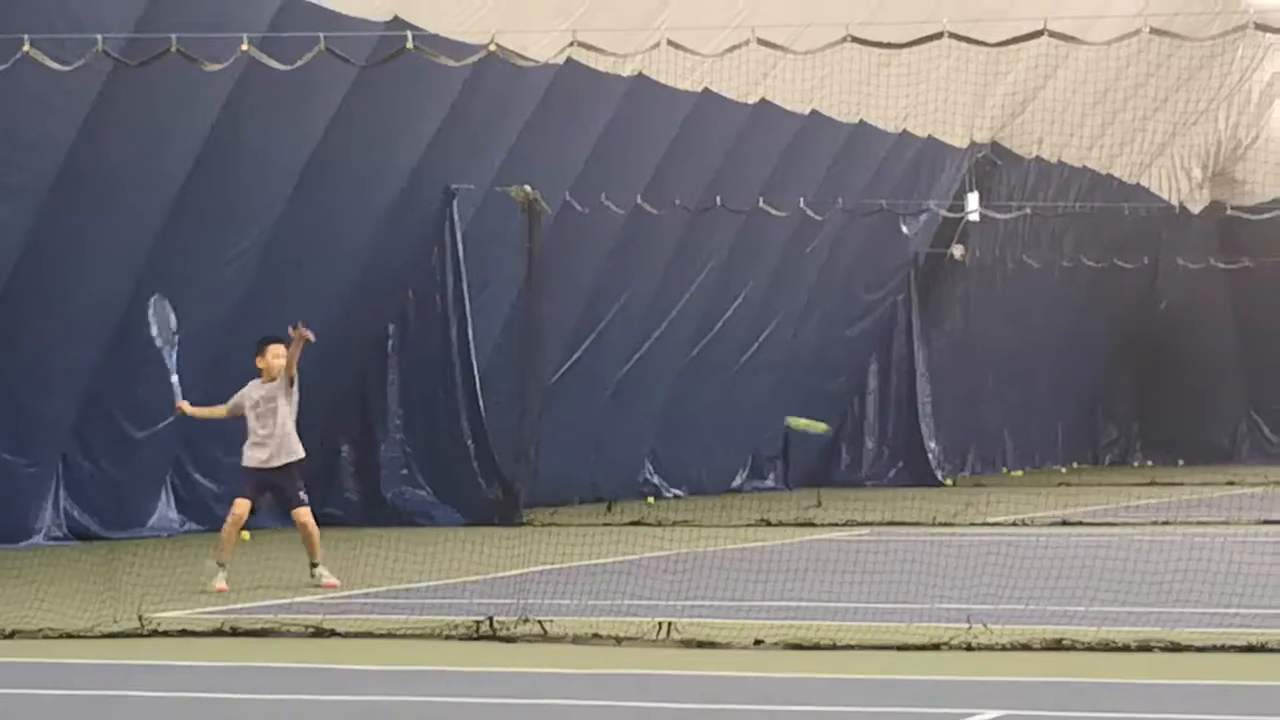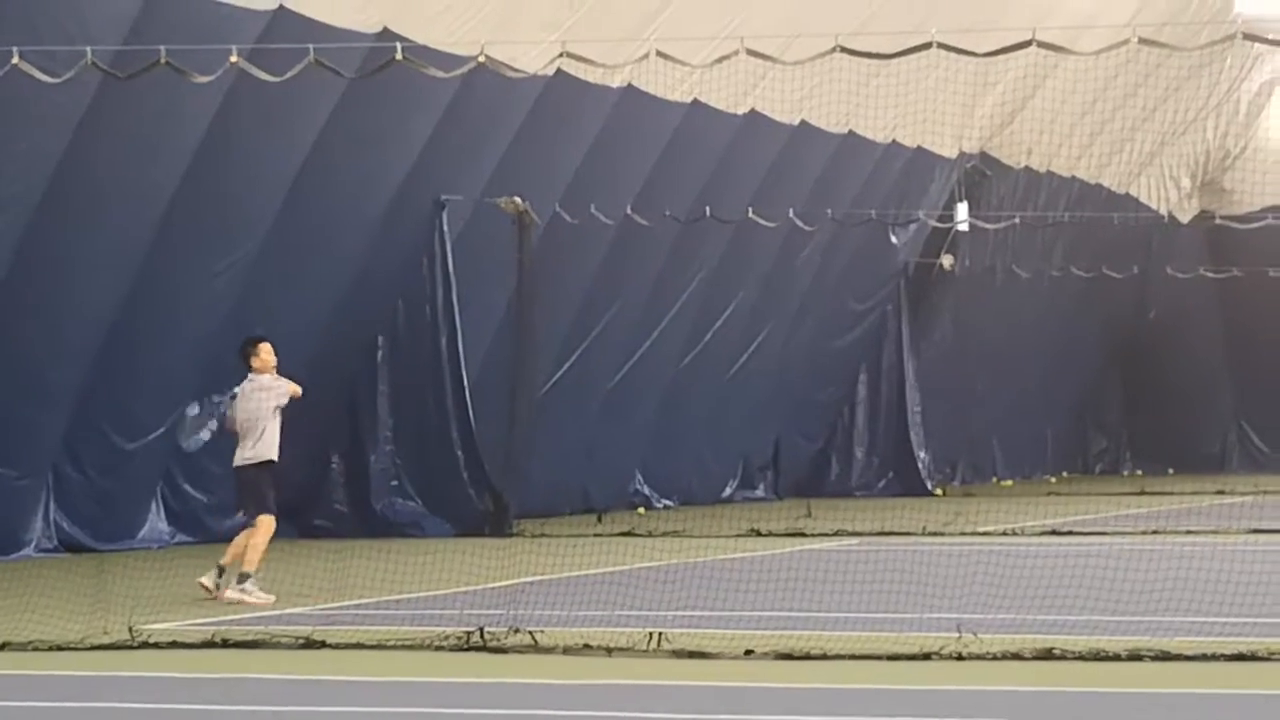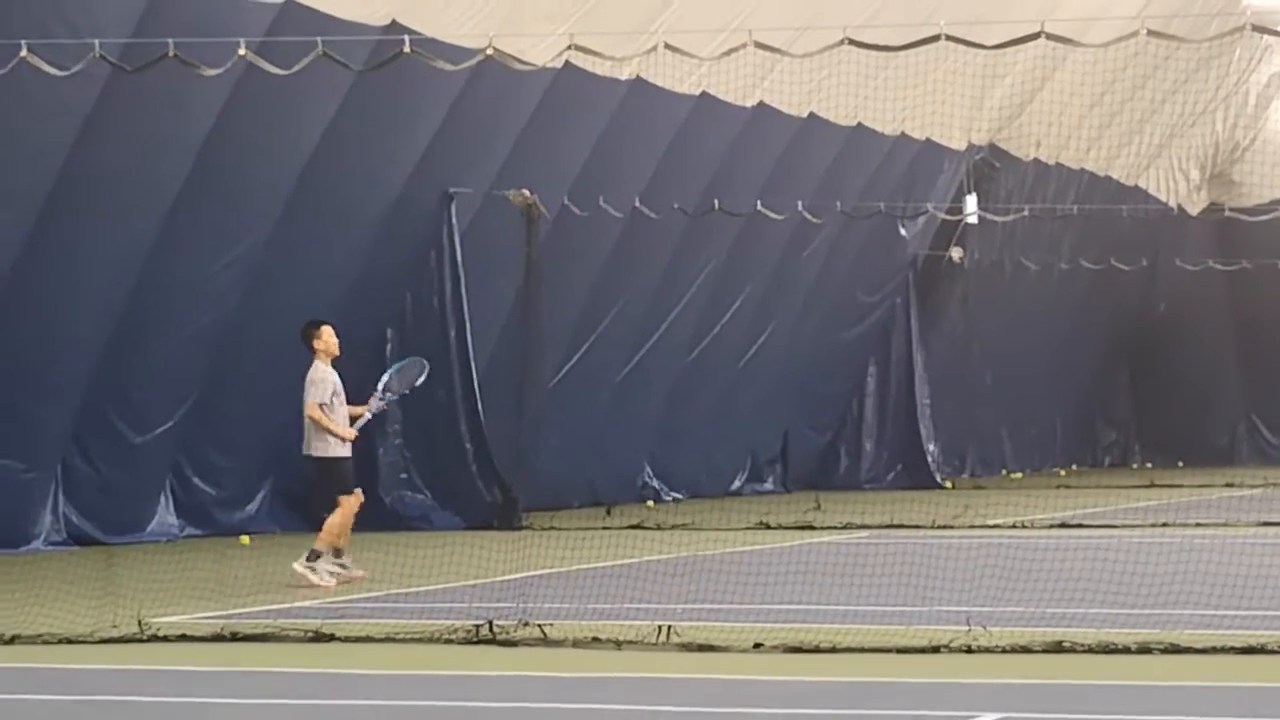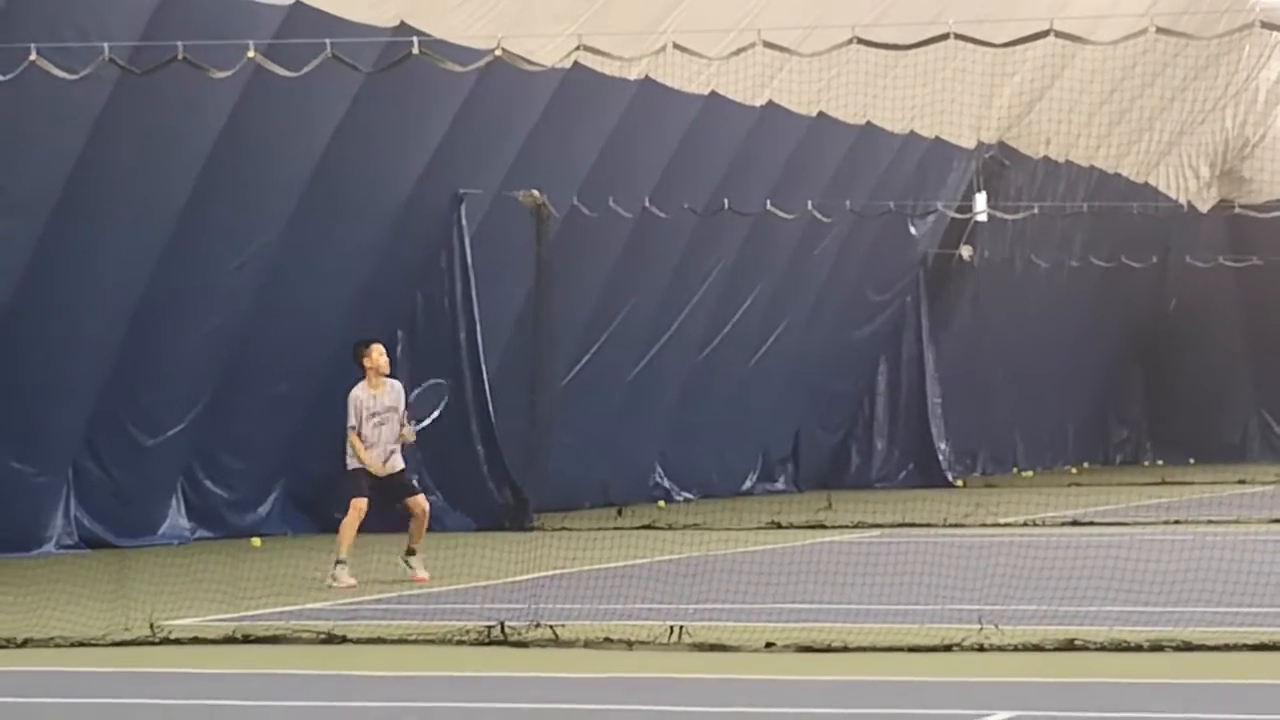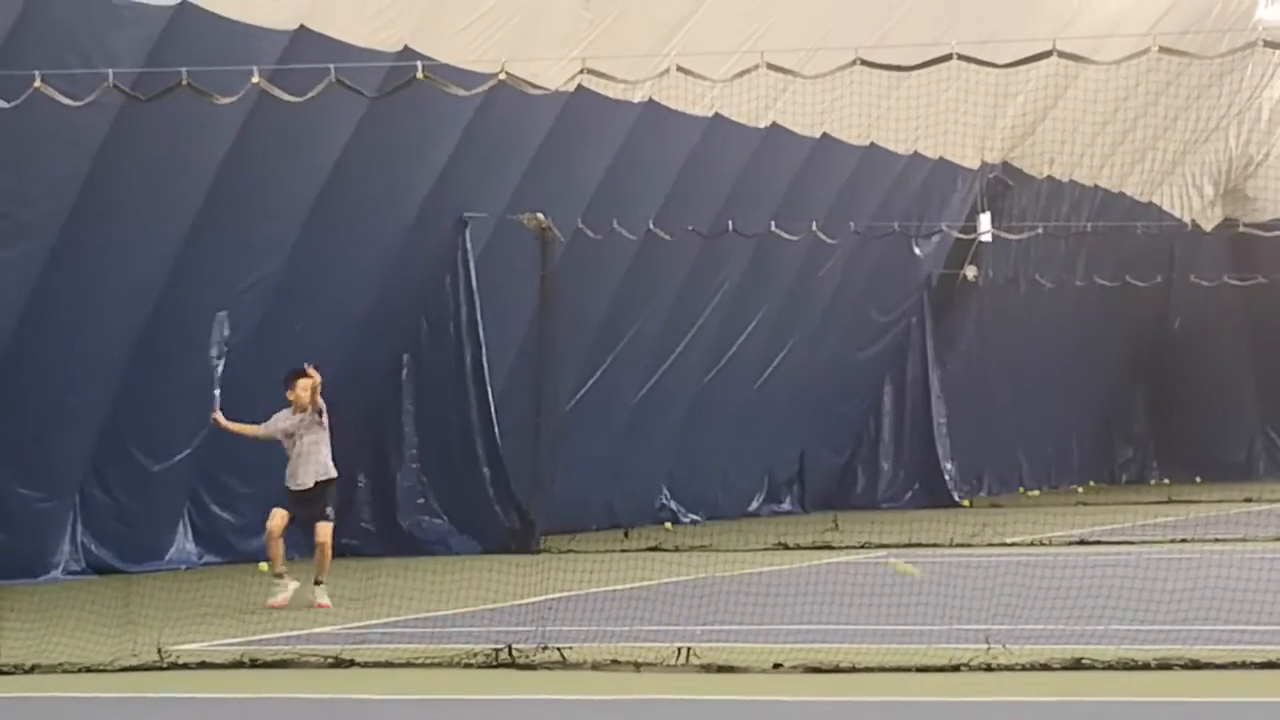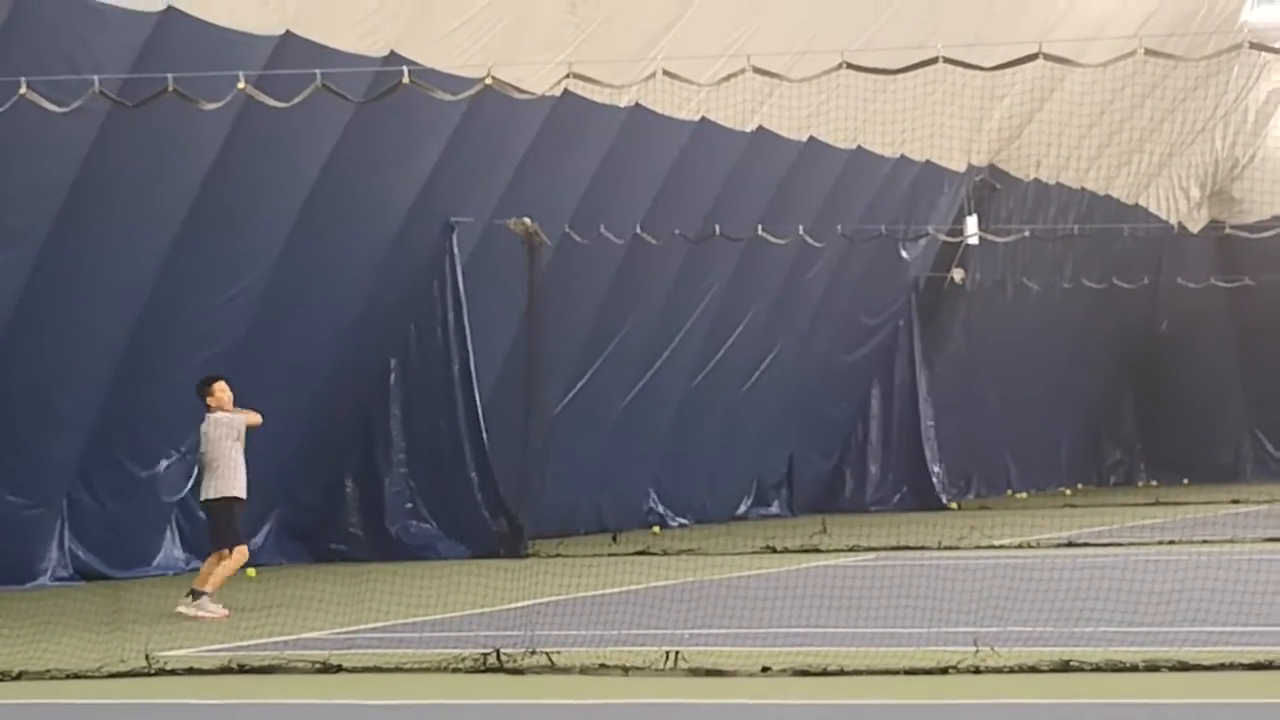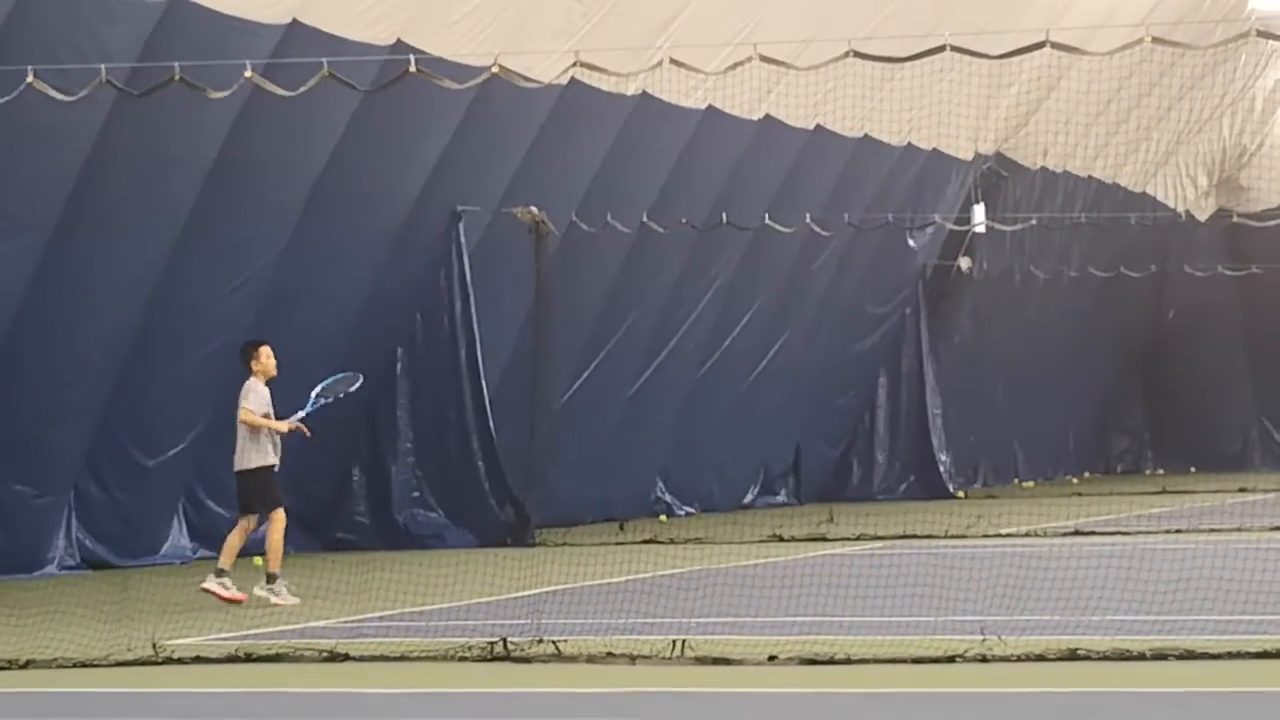
dt=0.7s
person 1, frame 1
left shoulder: (286, 381)
right shoulder: (249, 390)
left elbow: (292, 362)
right elbow: (228, 410)
left wrist: (298, 342)
right wrist: (192, 410)
left hip: (286, 463)
right hip: (253, 464)
left knee: (304, 520)
right knee: (237, 513)
left ankle: (317, 568)
right ankle: (220, 570)
person 1, frame 2
left shoulder: (241, 393)
right shoulder: (269, 383)
left elbow: (232, 426)
right elbow: (296, 391)
left hip: (248, 465)
right hip: (257, 465)
left knee: (256, 528)
right knee: (266, 524)
left ankle: (216, 575)
right ankle: (244, 584)
person 1, frame 3
left shoulder: (330, 373)
right shoulder: (319, 374)
right elbow: (312, 411)
left wrist: (365, 409)
right wrist: (340, 431)
left hip: (337, 451)
right hip: (327, 451)
left knee: (356, 499)
right knee: (347, 505)
left ankle: (336, 557)
right ankle: (312, 562)
person 1, frame 4
left shoulder: (396, 387)
right shoulder: (357, 395)
left elbow: (401, 423)
right elbow: (353, 436)
left wrist: (407, 433)
right wrist: (370, 463)
left hip: (393, 464)
right hip: (362, 465)
left knee: (421, 507)
right knee: (358, 509)
left ankle: (411, 556)
right ankle: (339, 568)
person 1, frame 5
left shoulder: (317, 410)
right shoulder: (281, 418)
left elbow: (314, 395)
right elbow: (258, 430)
left wrist: (316, 383)
right wrist: (225, 423)
left hip: (321, 481)
right hip: (294, 484)
left knee: (323, 538)
right knee: (273, 528)
left ankle: (319, 586)
right ankle: (283, 580)
person 1, frame 6
left shoulder: (210, 426)
right shoulder: (222, 420)
right elbow: (257, 419)
right wrist: (242, 415)
left hip: (221, 495)
right hip: (223, 495)
left knee: (222, 552)
right knee: (239, 554)
left ankle: (193, 598)
right ankle: (201, 599)
person 1, frame 7
left shoulder: (261, 389)
right shoulder: (253, 387)
right elbow: (245, 416)
left wrist: (288, 426)
right wrist: (275, 424)
left hip: (254, 465)
right hip: (256, 464)
left knee: (246, 524)
right knee: (278, 519)
left ankle: (219, 577)
right ankle: (271, 583)
